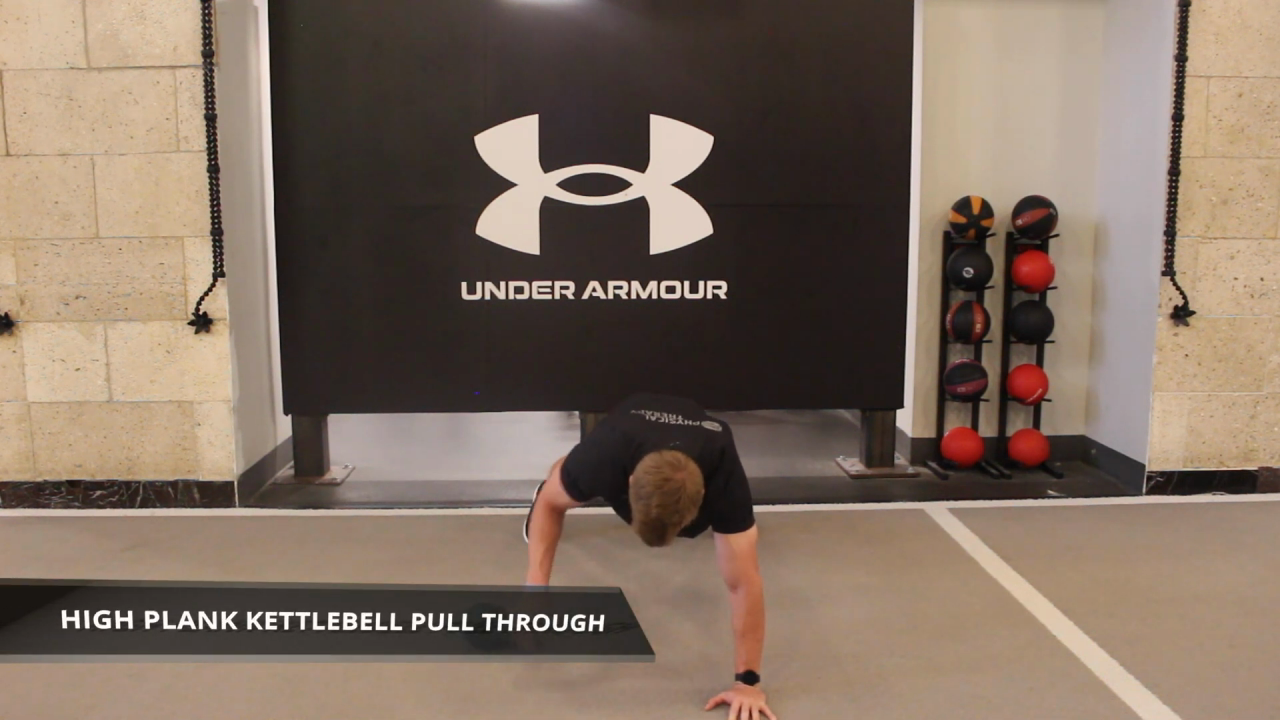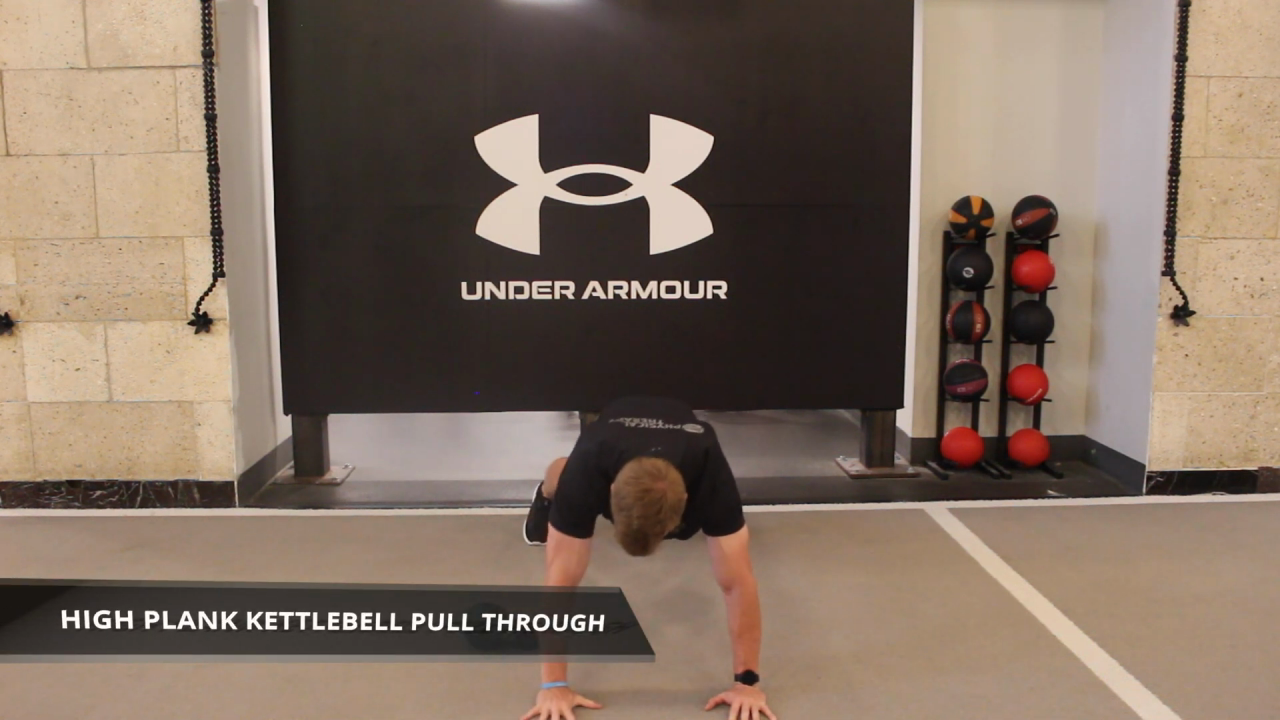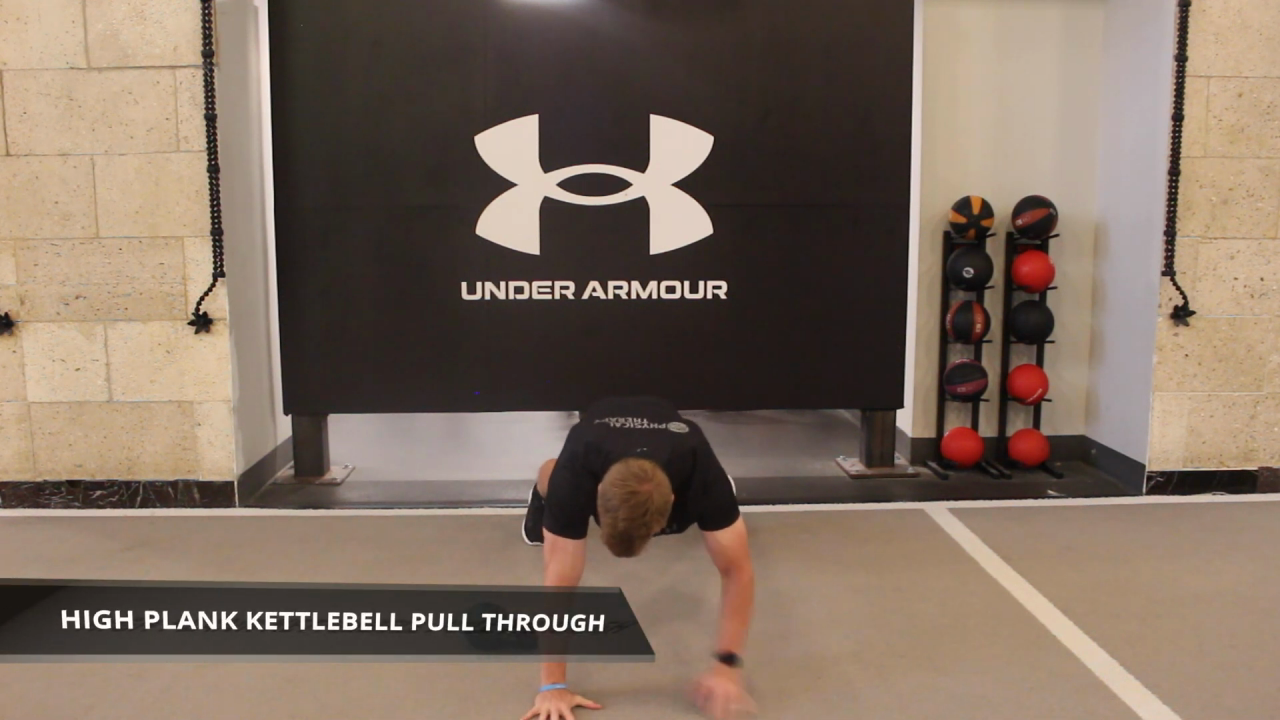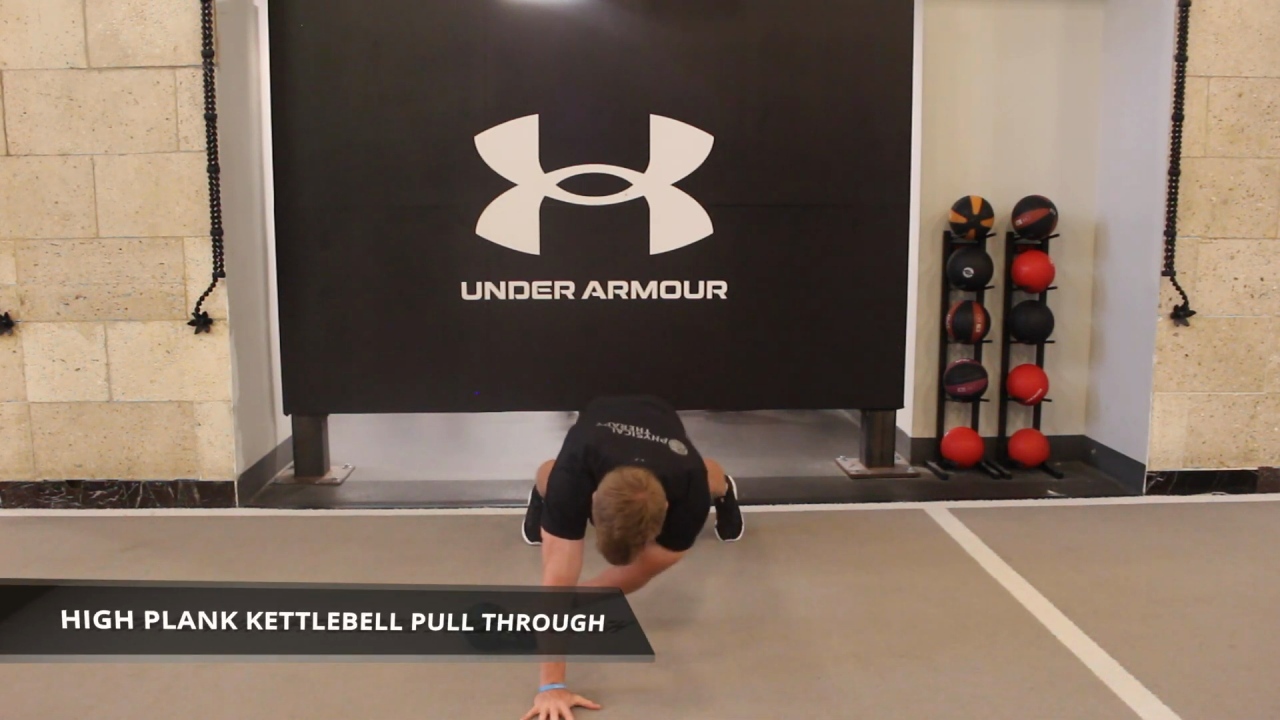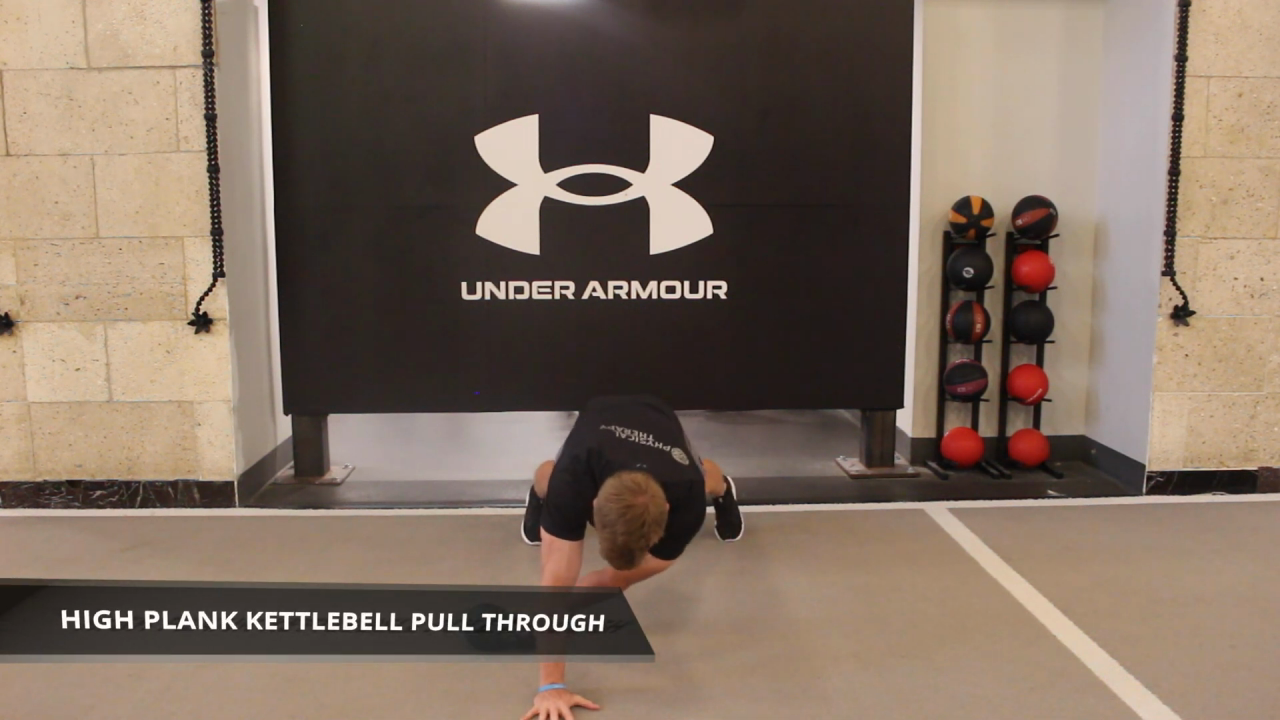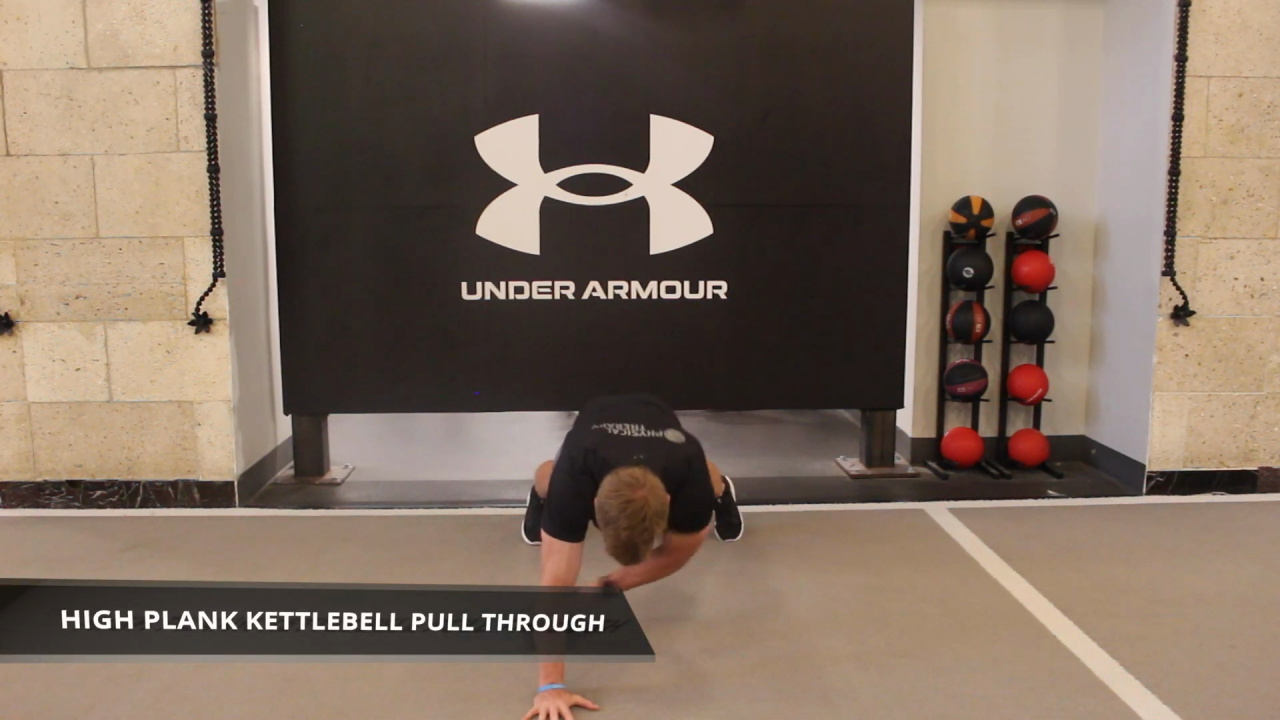
dt=0.3s
person 1, frame 1
left shoulder: (723, 474)
right shoulder: (604, 454)
left elbow: (743, 581)
right elbow: (551, 503)
left wrist: (747, 680)
right wrist: (536, 586)
left hip: (698, 445)
right hip: (630, 435)
right knee: (567, 480)
right ankle: (560, 476)
person 1, frame 2
left shoulder: (708, 475)
right shoulder: (587, 472)
left elbow: (737, 582)
right elbow: (562, 579)
left wrist: (747, 680)
right wrist: (554, 684)
left hip: (685, 451)
right hip: (611, 441)
right ankle: (547, 493)
person 1, frame 3
left shoulder: (698, 471)
right shoulder: (575, 474)
left elbow: (736, 570)
right elbow: (560, 580)
left wrist: (726, 662)
right wrist: (552, 686)
left hip: (671, 446)
right hip: (598, 444)
right ankle: (543, 492)
person 1, frame 4
left shoulder: (688, 489)
right shoulder: (572, 478)
left elbow: (641, 571)
right elbow: (558, 579)
right wrist: (551, 685)
right hip: (600, 421)
left ankle: (723, 489)
right ankle: (542, 492)
person 1, frame 5
left shoulder: (686, 498)
right shoulder: (574, 480)
left elbow: (620, 578)
right elbow: (557, 579)
right wrist: (550, 685)
left ankle: (722, 490)
right ankle: (541, 493)
person 1, frame 6
left shoulder: (689, 474)
right shoulder: (574, 479)
left elbow: (678, 551)
right elbow: (557, 580)
left wrist: (607, 589)
right wrist: (550, 685)
left hip: (660, 437)
right hip: (596, 423)
right ankle: (541, 492)
